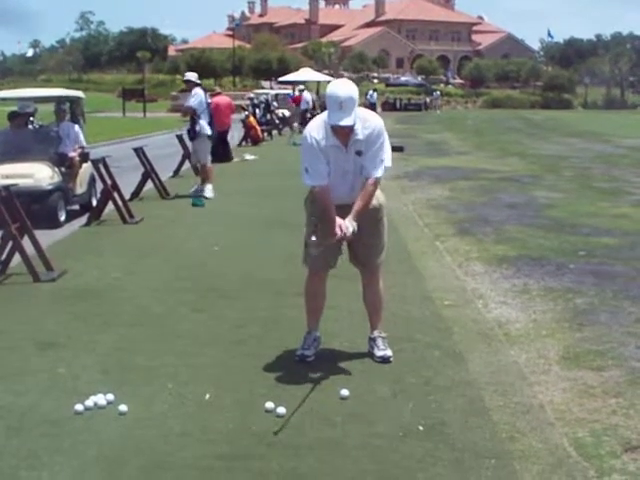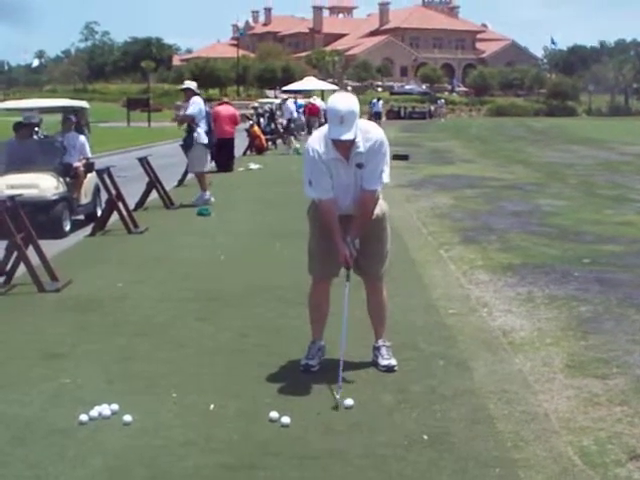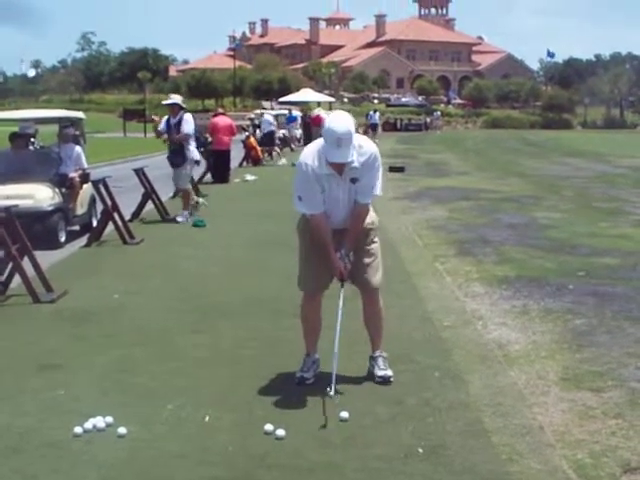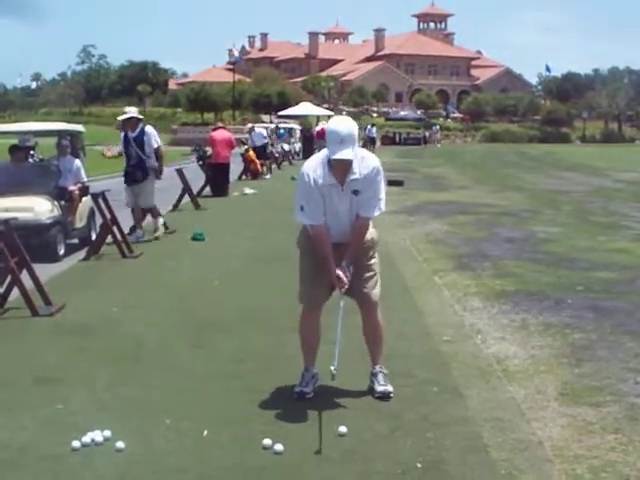
dt=0.7s
person 1, frame 1
left shoulder: (374, 126)
right shoulder: (313, 134)
left elbow: (372, 179)
right elbow: (320, 186)
left wrist: (353, 218)
right wrist: (335, 221)
left hip: (365, 204)
right hip: (325, 205)
left knee: (371, 271)
right knee: (316, 270)
left ankle: (376, 335)
right ankle: (312, 334)
person 1, frame 2
left shoulder: (375, 138)
right shoulder: (315, 147)
left elbow: (370, 193)
right elbow: (325, 200)
left wrist: (354, 236)
right wrist: (338, 242)
left hip: (368, 213)
right hip: (328, 214)
left knee: (374, 280)
right knee: (320, 280)
left ankle: (381, 344)
right ankle: (316, 344)
person 1, frame 3
left shoulder: (369, 152)
right shoulder: (308, 161)
left elbow: (363, 205)
right elbow: (316, 214)
left wrist: (347, 248)
right wrist: (332, 256)
left hip: (359, 225)
right hip: (318, 228)
left knee: (371, 289)
right knee: (311, 292)
left ankle: (377, 355)
right ankle: (311, 357)
person 1, frame 4
left shoulder: (371, 166)
right shoulder: (310, 172)
left elbow: (364, 219)
right elbow: (317, 227)
left wrist: (348, 262)
right wrist: (331, 268)
left hip: (358, 240)
right hip: (318, 242)
left knee: (370, 304)
right knee: (311, 307)
left ankle: (377, 370)
right ankle: (309, 372)
person 2, frame 1
left shoulder: (197, 92)
right shoulder: (193, 93)
left elbow: (188, 110)
right elbow: (184, 112)
left wrist: (185, 110)
right wrist: (186, 110)
left hip: (203, 131)
right hip: (197, 131)
left knee: (204, 160)
right knee: (199, 160)
left ankle: (209, 187)
right ankle: (202, 186)
person 2, frame 2
left shoulder: (196, 100)
right shoulder: (190, 103)
left elbow: (188, 117)
right elbow: (181, 121)
left wrist: (179, 117)
right wrist: (181, 118)
left hip: (199, 139)
right hip: (194, 139)
left knee: (199, 168)
right knee: (198, 168)
left ankle: (205, 194)
right ankle: (204, 194)
person 2, frame 3
left shoulder: (187, 117)
right shoulder: (167, 119)
left elbow: (184, 136)
right elbow: (158, 134)
left wrist: (169, 139)
right wrist: (157, 125)
left hip: (186, 155)
right hip: (175, 155)
left knee: (183, 184)
right knee: (180, 185)
left ankle: (185, 212)
right ankle: (193, 201)
person 2, frame 4
left shoulder: (147, 130)
right shoulder: (125, 134)
left elbow: (158, 150)
right elbow: (123, 151)
left wrist: (160, 169)
left hip: (147, 171)
right hip: (132, 172)
left knee: (146, 202)
right knee: (134, 204)
left ankle: (158, 219)
right ankle: (139, 230)
